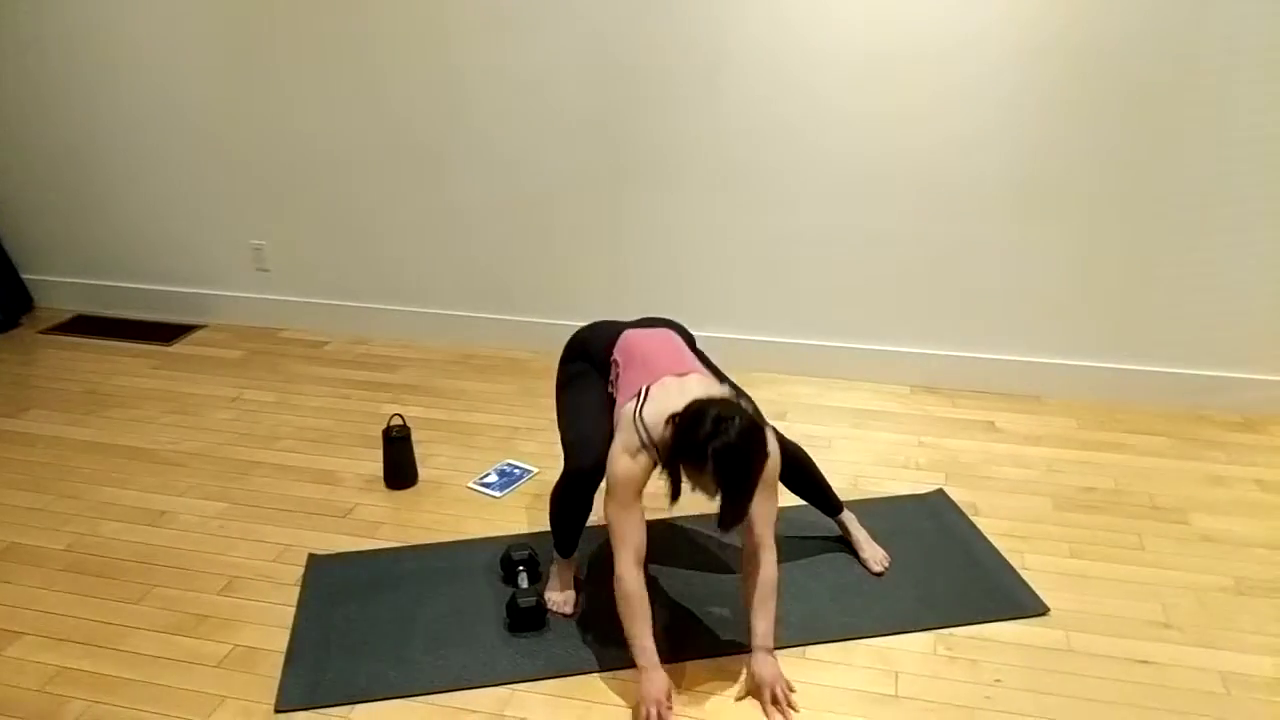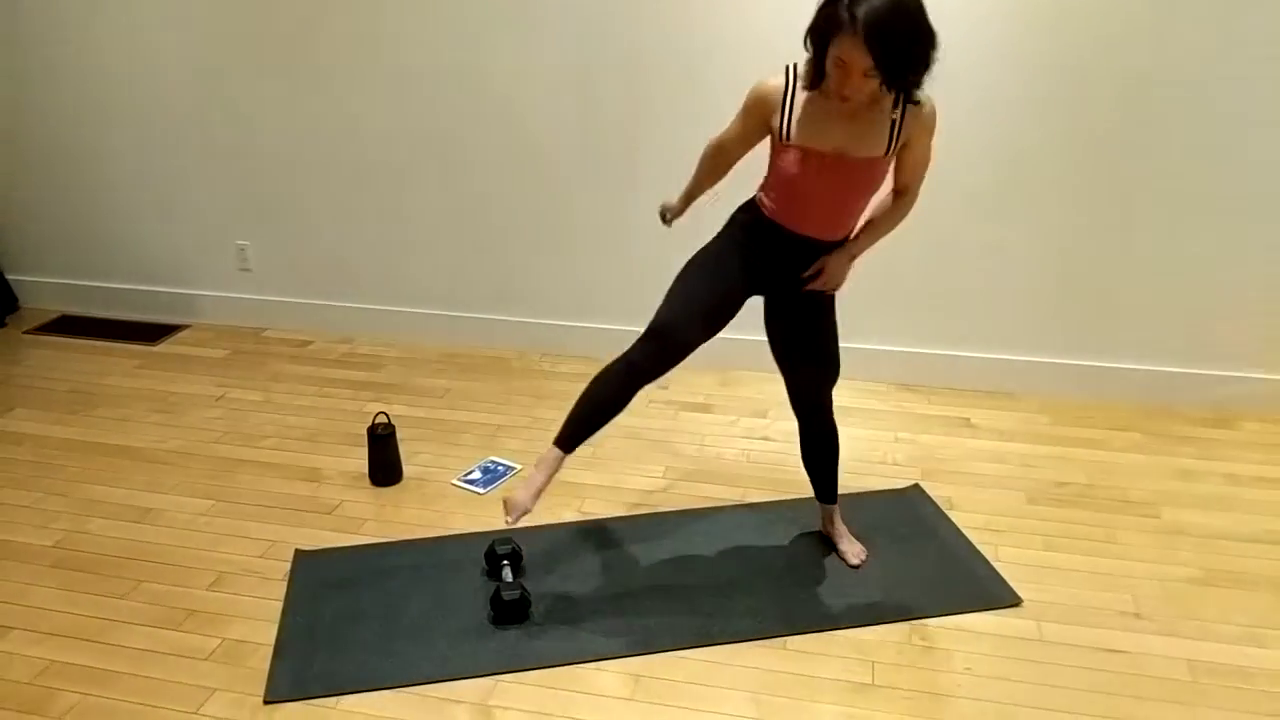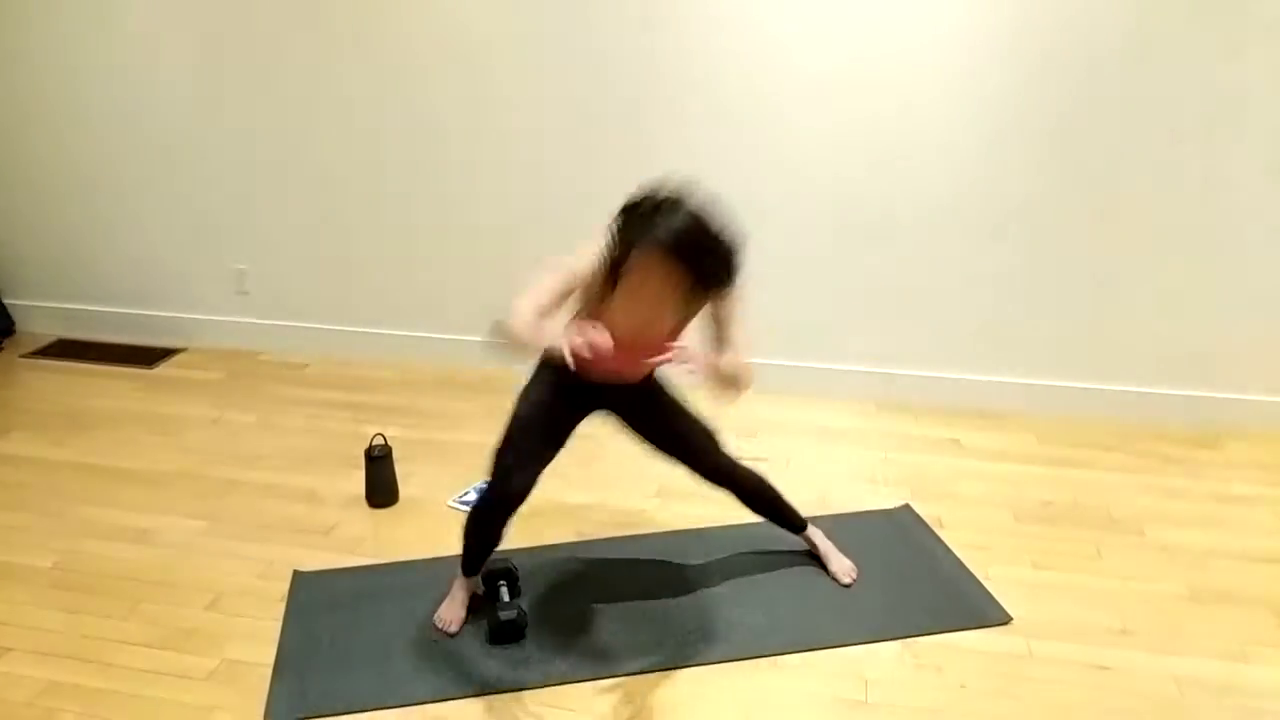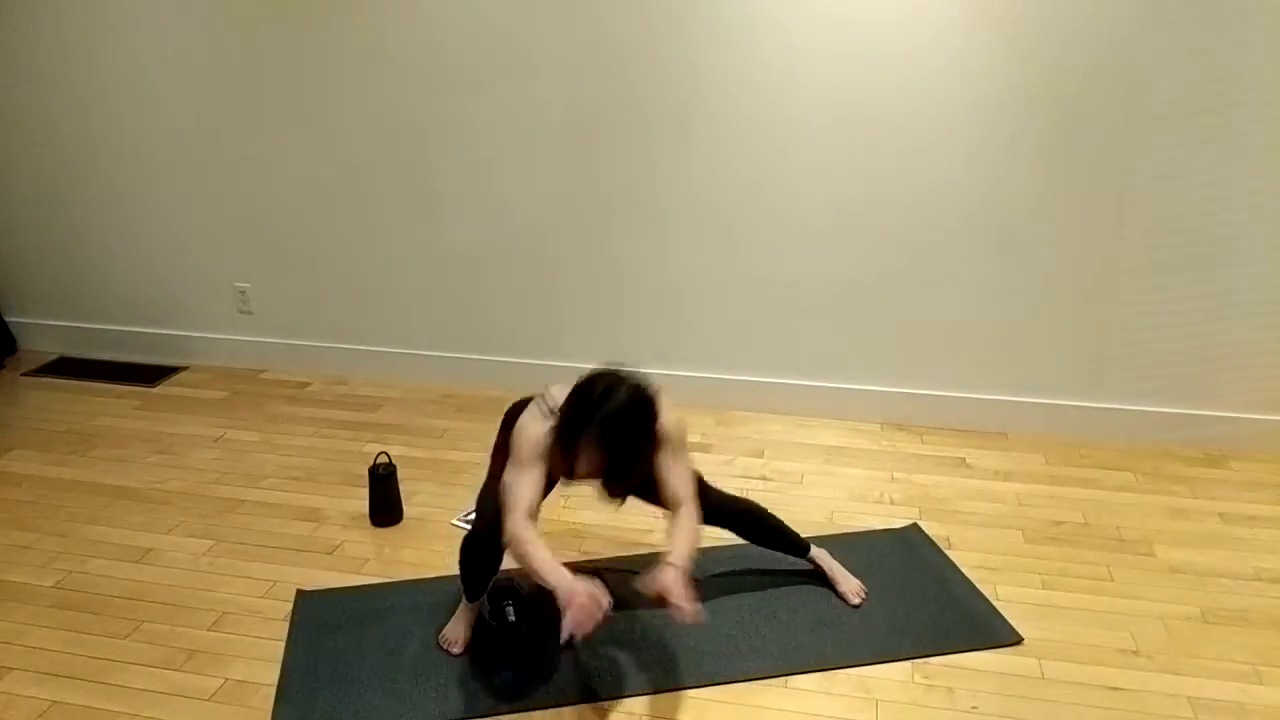
dt=0.7s
person 1, frame 1
left shoulder: (757, 441)
right shoulder: (634, 447)
left elbow: (761, 552)
right elbow: (627, 567)
left wrist: (762, 652)
right wrist: (649, 667)
right hip: (595, 354)
right knee: (584, 467)
left ankle: (847, 523)
right ankle: (562, 563)
person 1, frame 2
left shoulder: (915, 115)
right shoulder: (778, 94)
left elbow: (904, 196)
right elbow: (724, 150)
left wrist: (848, 254)
right wrist: (682, 202)
left hip: (810, 269)
right hip: (747, 244)
left knee: (814, 401)
right knee: (653, 352)
left ankle: (830, 518)
right ankle: (547, 465)
person 1, frame 3
left shoulder: (711, 289)
right shoulder: (599, 266)
left elbow: (738, 378)
right elbow: (517, 320)
left wrist: (713, 363)
right wrist: (557, 335)
left hip: (635, 386)
right hip: (563, 382)
left knee: (720, 468)
right knee: (506, 491)
left ankle: (812, 536)
right ankle: (467, 582)
person 1, frame 4
left shoulder: (660, 426)
right shoulder: (538, 426)
left elbow: (686, 510)
right elbow: (516, 527)
left wrist: (674, 570)
right wrist: (564, 584)
left hip: (623, 442)
right hip: (549, 433)
left knee: (713, 502)
right knee: (486, 531)
left ankle: (818, 557)
right ankle: (470, 605)
